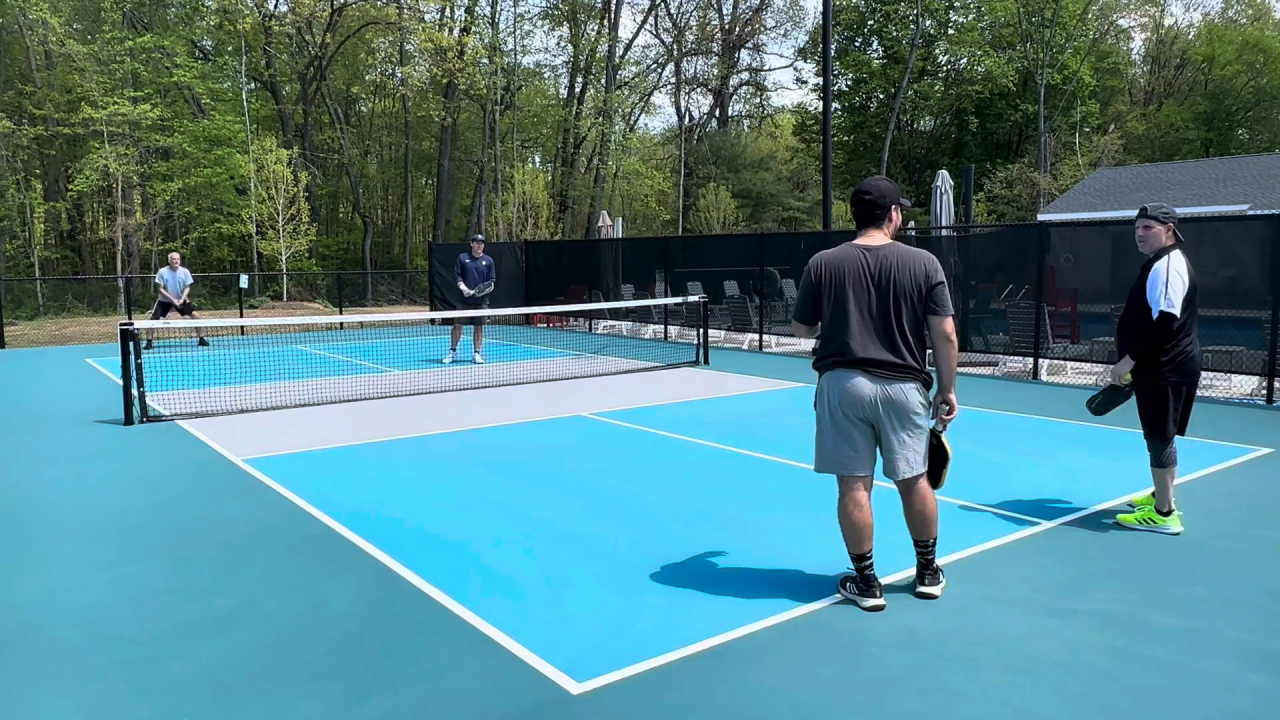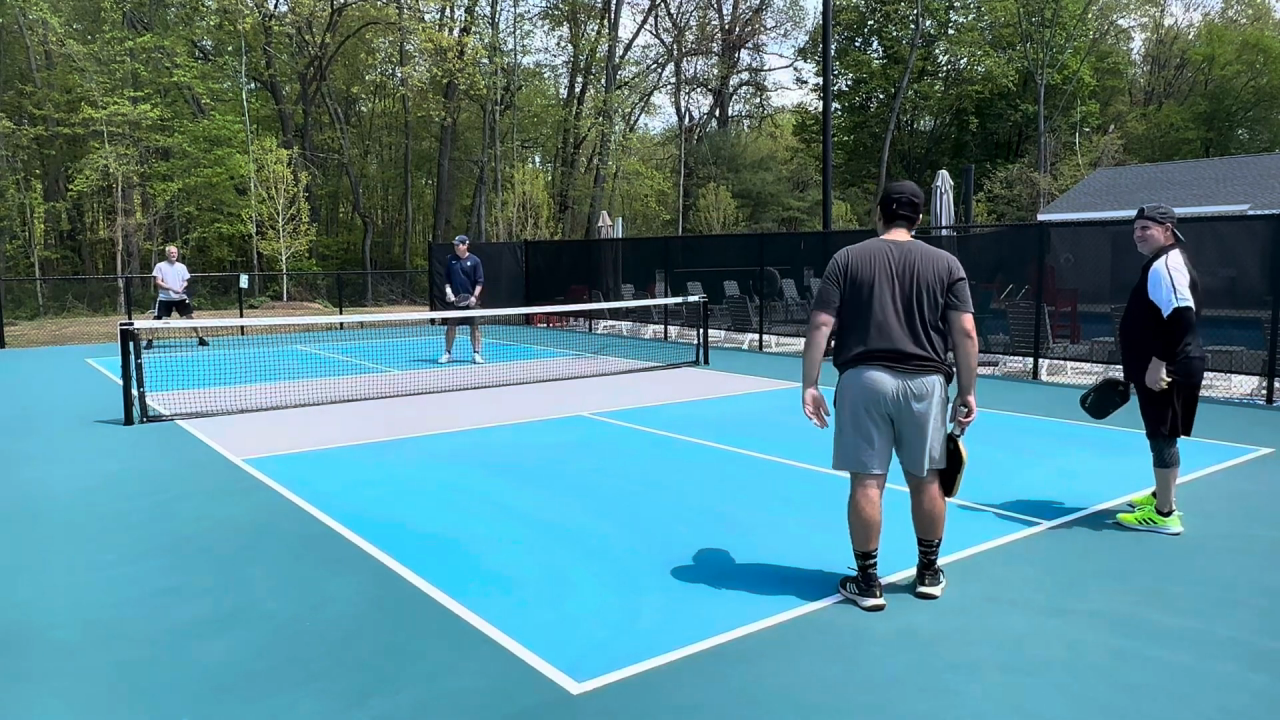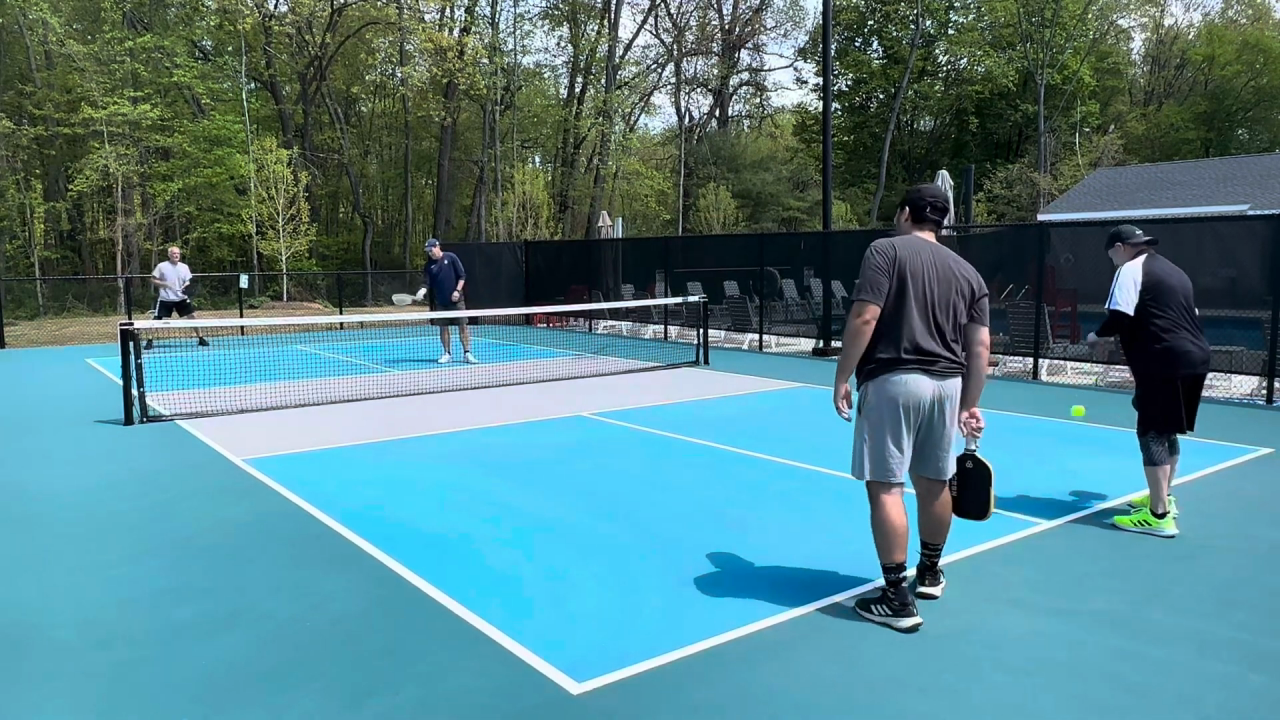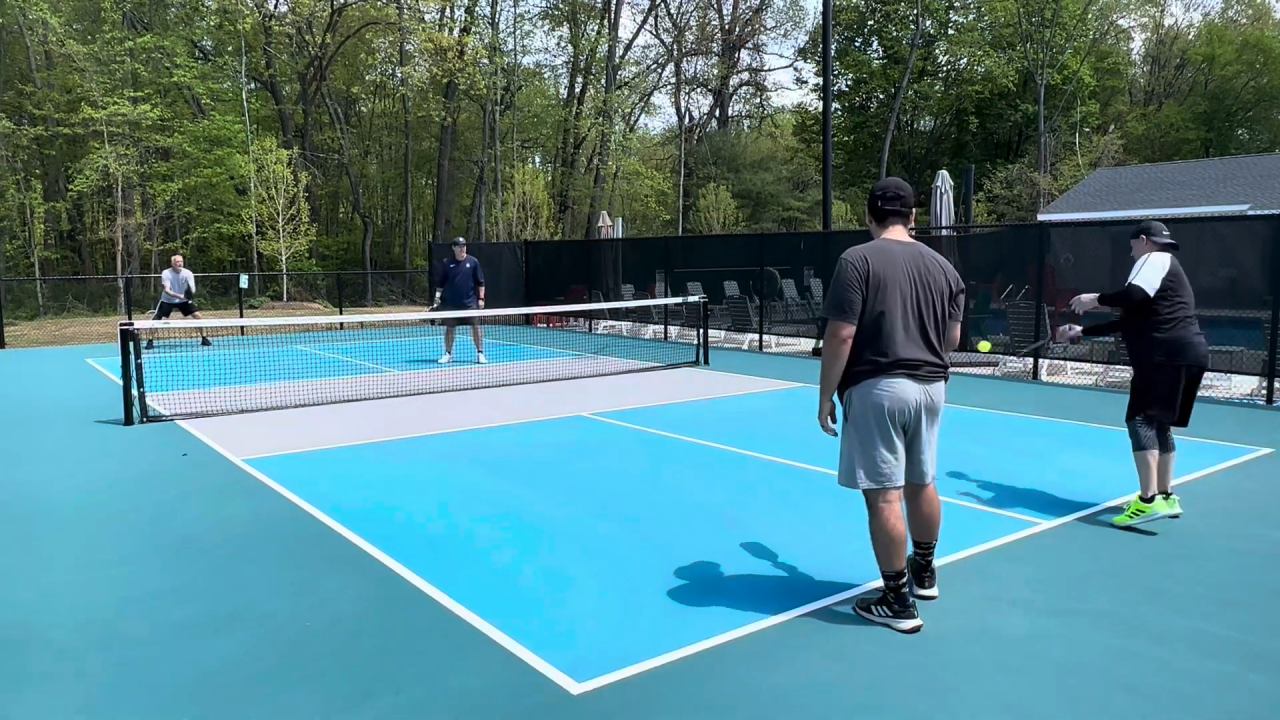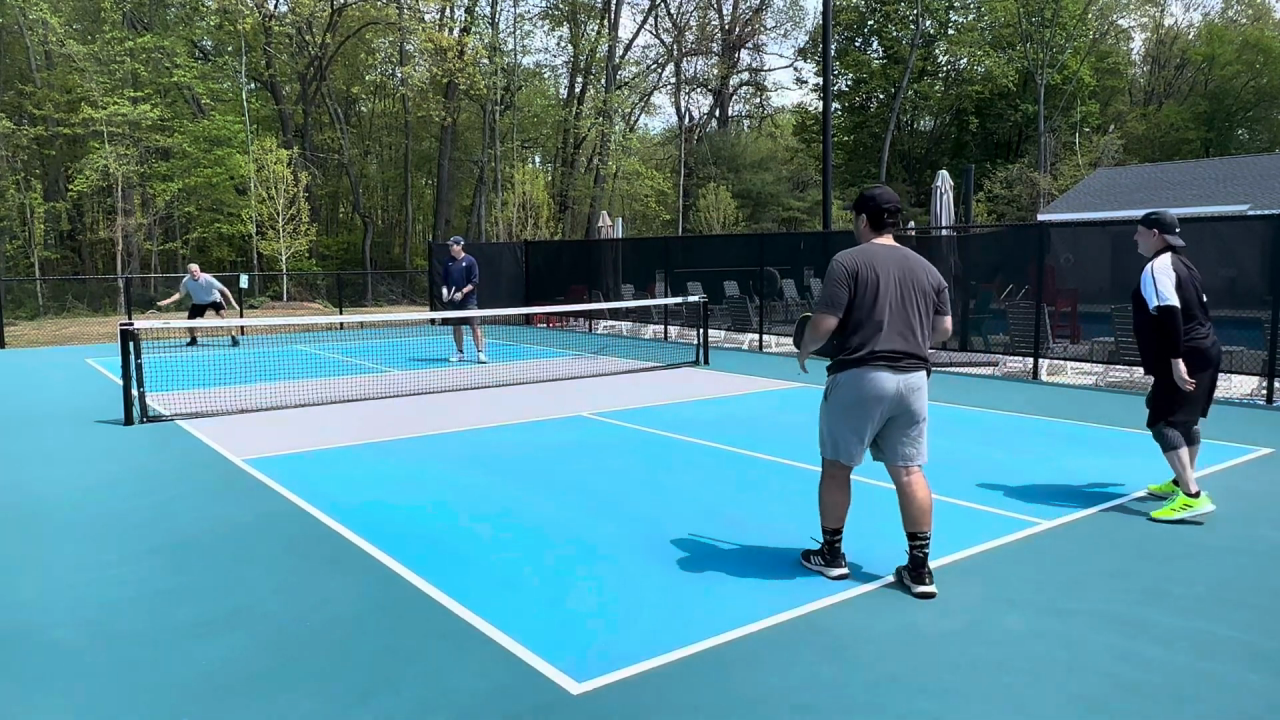
dt=1s
person 1, frame 1
left shoulder: (822, 264)
right shoulder: (924, 263)
left elbow: (802, 329)
right elbow: (945, 335)
right wrist: (947, 390)
left hip: (844, 384)
right hip: (903, 387)
left knee: (854, 485)
right knee: (915, 480)
left ankle: (866, 582)
right ankle: (928, 572)
person 1, frame 2
left shoulder: (847, 259)
right shoulder: (945, 263)
left elbow: (821, 324)
right elbow: (965, 333)
left wrist: (810, 385)
right wrist: (967, 391)
left hip: (864, 380)
right hip: (923, 382)
left knee: (867, 482)
right knee: (926, 480)
left ankle: (867, 581)
right ankle: (928, 572)
person 1, frame 3
left shoulder: (886, 251)
right shoulder: (967, 271)
left elbow: (864, 319)
right elbow: (980, 346)
left wrist: (842, 378)
right wrist: (969, 404)
left hip: (892, 382)
right hip: (945, 384)
left knee: (885, 488)
right knee: (935, 483)
left ankle: (897, 598)
right ankle: (930, 573)
person 1, frame 4
left shoulder: (857, 260)
right shoulder: (942, 266)
left elbow: (840, 336)
right elbow: (952, 338)
left wrist: (825, 396)
left hip: (876, 389)
right hip: (929, 387)
left knee: (884, 495)
right knee: (921, 484)
left ankle: (898, 601)
right ankle: (925, 573)
person 1, frame 5
left shoulder: (848, 261)
right shoulder: (926, 268)
left elbow: (824, 324)
right elbow: (945, 329)
left wrist: (804, 350)
left hip: (859, 377)
right hip: (911, 378)
left knee: (836, 467)
right knee: (909, 472)
left ankle: (831, 554)
right ankle: (920, 568)
person 2, frame 1
left shoulder: (1167, 266)
right shoulder: (1161, 263)
left elbow: (1164, 323)
left wrist: (1128, 360)
right wrist: (1135, 361)
left hip: (1165, 369)
right hip: (1161, 367)
left knee: (1159, 437)
right knee: (1160, 435)
left ankle: (1164, 514)
right ankle: (1161, 497)
person 2, frame 2
left shoulder: (1165, 265)
right shoulder: (1161, 264)
left elbow: (1182, 318)
left wrist: (1158, 362)
right wrist: (1147, 364)
left hip: (1164, 370)
right hip: (1166, 367)
left knee: (1162, 436)
right knee: (1162, 435)
left ankle: (1164, 514)
right ankle: (1161, 497)
person 2, frame 3
left shoulder: (1131, 270)
right shoulder: (1173, 271)
left elbow: (1120, 318)
left wrist: (1097, 336)
left hip: (1163, 363)
right hip: (1193, 358)
left knee: (1152, 434)
right knee: (1166, 431)
left ankle: (1159, 515)
right ankle: (1163, 498)
person 2, frame 4
left shoulder: (1154, 260)
right shoulder: (1166, 270)
left elbow: (1134, 297)
right elbow: (1129, 321)
left wrist: (1094, 299)
right wrist: (1082, 332)
left hip: (1166, 355)
right hip: (1189, 356)
left knee: (1140, 420)
right knee: (1159, 424)
left ankle: (1149, 500)
right ankle: (1165, 496)
person 2, frame 5
left shoulder: (1156, 268)
right shoulder: (1182, 264)
left elbow: (1169, 316)
left wrist: (1175, 359)
left hip: (1186, 360)
right hip: (1202, 353)
left knee: (1162, 422)
right knee: (1184, 421)
left ankle: (1192, 497)
right ankle: (1182, 483)
